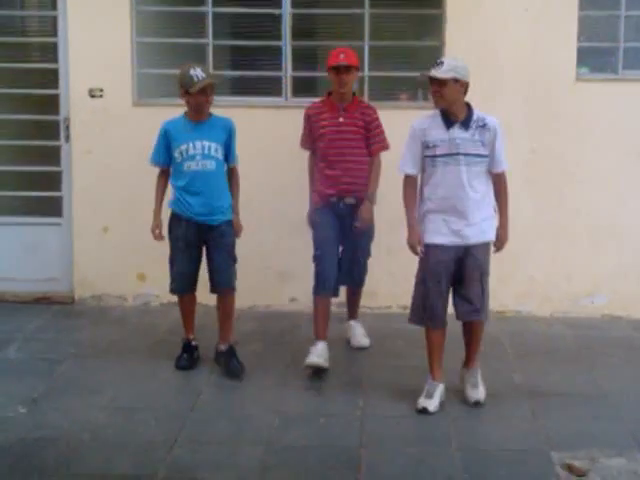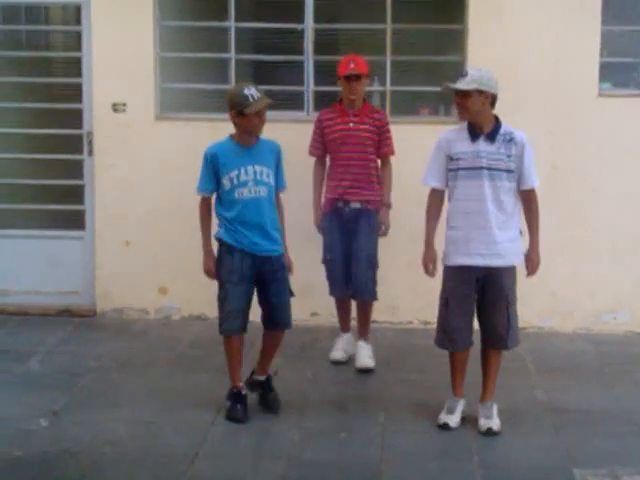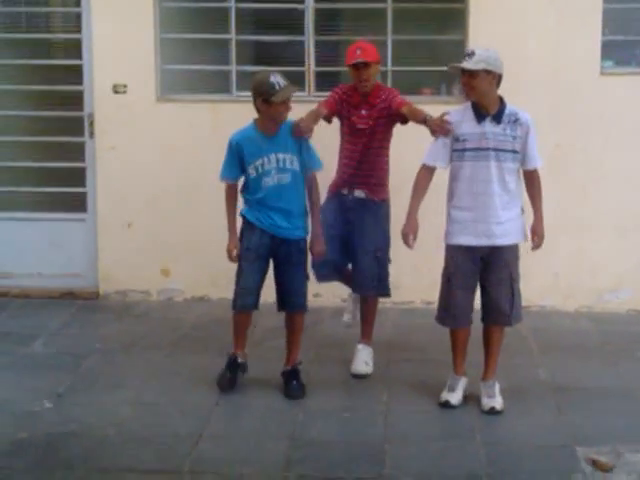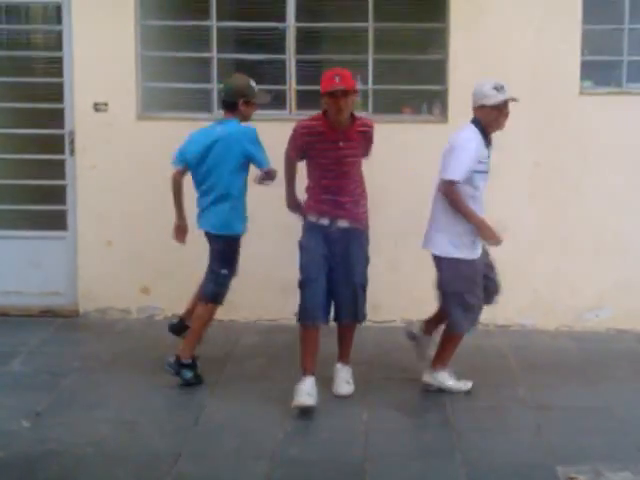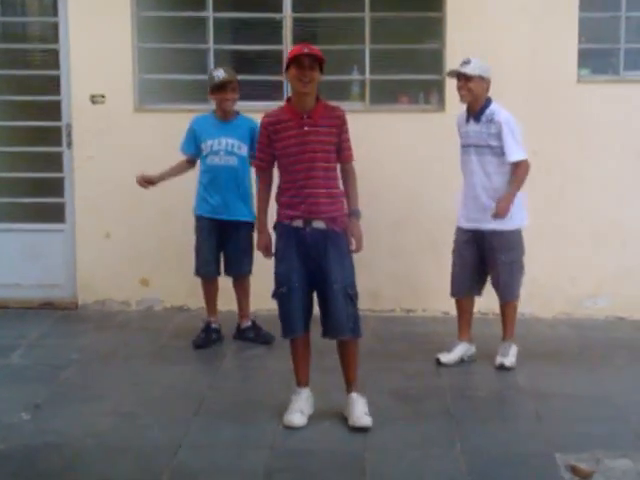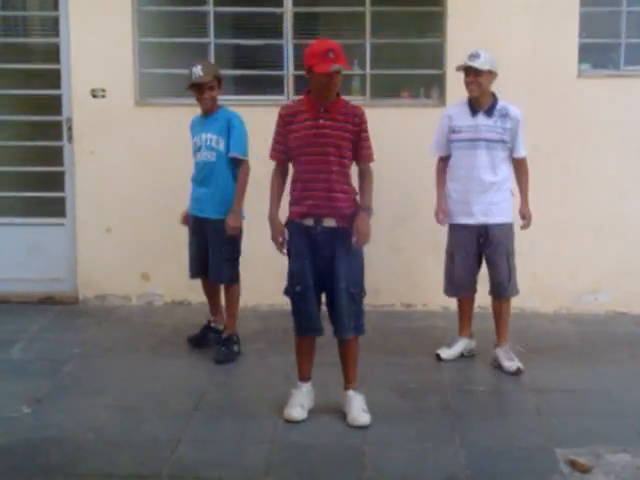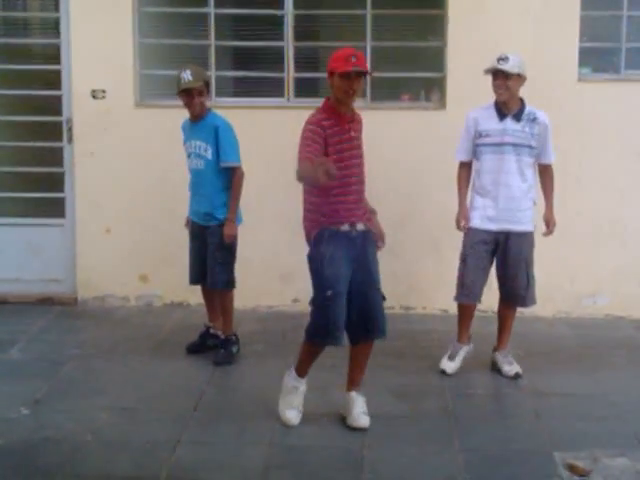
dt=0.7s
person 1, frame 1
left shoulder: (367, 113)
right shoulder: (314, 112)
left elbow: (375, 160)
right elbow: (312, 158)
left wrist: (369, 201)
right wrist: (312, 200)
left hip: (358, 202)
right hip: (326, 202)
left knee: (355, 268)
right knee: (325, 271)
left ankle: (353, 321)
right ankle: (320, 344)
person 1, frame 2
left shoulder: (378, 118)
right shoulder: (325, 118)
left elbow: (385, 164)
right elbow: (319, 164)
left wrist: (385, 205)
right wrist: (317, 206)
left hip: (367, 207)
right hip: (335, 207)
left knee: (364, 274)
right knee: (337, 273)
left ankle: (364, 341)
right ankle: (345, 333)
person 1, frame 3
left shoulder: (388, 97)
right shoulder: (342, 95)
left elbow: (409, 110)
right elbow: (319, 111)
left wrist: (429, 120)
right wrist: (306, 121)
left hip: (373, 197)
right hip: (340, 193)
left knee: (370, 270)
right knee: (324, 260)
left ankle: (365, 345)
right ankle: (356, 291)
person 1, frame 4
left shoulder: (365, 128)
right shoulder: (305, 129)
right elbow: (290, 162)
right wrist: (291, 198)
left hip: (353, 226)
right hip: (317, 225)
left knee: (351, 298)
right knee: (312, 299)
left ankle: (343, 365)
right ankle: (307, 380)
person 1, frame 5
left shoulder: (335, 117)
right shoulder: (271, 121)
left elbow: (346, 169)
right elbow: (263, 177)
left wrist: (354, 217)
right wrist: (261, 227)
left hip: (331, 226)
right hip: (291, 229)
left knee: (343, 310)
right knee: (294, 311)
left ankle: (353, 395)
right ankle: (303, 392)
person 1, frame 6
left shoulder: (355, 115)
right shoulder: (290, 114)
left elbow: (366, 170)
right elbow: (280, 167)
left wrist: (365, 212)
right wrist: (274, 213)
left hip: (344, 226)
right hip: (303, 225)
left knee: (348, 309)
right knee: (304, 307)
left ankle: (352, 392)
right ankle: (303, 387)
person 1, frame 7
left shoulder: (356, 120)
right shoulder: (317, 124)
right elbow: (304, 170)
left wrist: (371, 216)
right wrist: (314, 172)
left hip: (359, 231)
right hip: (328, 232)
left knee: (369, 315)
right knee: (329, 313)
left ankle: (353, 394)
right ankle: (296, 380)
person 2, frame 1
left shoulder: (489, 127)
right shoulder: (422, 128)
left elbow: (498, 177)
right elbow: (410, 180)
left wrist: (503, 222)
right wrist: (413, 227)
left hip: (477, 231)
right hip: (436, 231)
left knee: (475, 306)
right knee: (432, 307)
left ankle: (471, 369)
right ankle: (435, 381)
person 2, frame 2
left shoulder: (517, 142)
right shoulder: (448, 141)
left elbow: (528, 195)
right elbow: (436, 194)
left wrist: (534, 243)
right wrist: (428, 244)
left hip: (502, 253)
right hip: (459, 253)
left knee: (497, 329)
right knee: (456, 327)
left ankle: (487, 402)
right ankle: (456, 398)
person 2, frame 3
left shoulder: (521, 122)
right shoulder: (452, 121)
left elbow: (531, 173)
right elbow: (428, 168)
left wrist: (538, 218)
right wrist: (412, 214)
left hip: (504, 233)
right hip: (462, 232)
left knee: (499, 308)
right knee: (457, 305)
left ankle: (489, 380)
right ankle: (458, 376)
person 2, frame 4
left shoulder: (483, 141)
right shoulder: (466, 141)
right elbow: (449, 188)
right wrist: (481, 225)
left hip: (469, 239)
right hip: (454, 242)
left knee: (483, 287)
right knee: (464, 307)
left ankle: (425, 330)
right ankle: (437, 370)
person 2, frame 5
left shoulder: (502, 118)
right shoulder: (462, 120)
left elbow: (521, 164)
left wrist: (508, 199)
left hip: (501, 219)
right hip: (468, 218)
left knee: (506, 281)
right knee: (462, 281)
left ankle: (508, 344)
right ankle: (465, 343)
person 2, frame 6
left shoulder: (511, 115)
right shoulder: (451, 115)
left elbow: (519, 161)
right elbow: (443, 160)
left wrist: (525, 202)
right wrist: (440, 199)
left hip: (498, 212)
right hip: (461, 212)
left knee: (503, 279)
right knee: (461, 277)
left ankle: (502, 347)
right ankle: (465, 338)
person 2, frame 7
left shoulder: (539, 121)
right shoulder: (476, 118)
left elbow: (545, 167)
right elbow: (465, 164)
left wrist: (549, 208)
right wrist: (462, 205)
left hip: (520, 221)
right hip: (481, 218)
left knee: (514, 289)
right knee: (468, 284)
left ankle: (501, 351)
right ankle: (461, 342)
person 3, frame 1
left shoulder: (225, 126)
right shoulder: (170, 129)
right elbow: (163, 173)
left wrist: (236, 213)
right wrist: (157, 214)
left hip: (220, 219)
right hip: (183, 219)
left knee: (225, 284)
right knee: (184, 284)
left ankle: (225, 348)
right ankle: (190, 342)
person 3, frame 2
left shoulder: (273, 150)
right shoulder: (216, 154)
left elbow: (276, 200)
right elbow: (206, 202)
left wrist: (285, 248)
right wrist: (207, 251)
left hip: (271, 250)
right hip: (234, 251)
left knee: (279, 320)
right knee: (233, 322)
left ankle: (260, 377)
right ankle: (236, 390)
person 3, frame 3
left shoulder: (297, 134)
right shoulder: (240, 141)
left elbow: (311, 182)
right elbow: (231, 188)
left wrist: (317, 231)
right wrist: (232, 236)
left hip: (293, 232)
right hip: (256, 229)
left knee: (296, 303)
right knee: (244, 298)
left ankle: (291, 368)
right ankle: (237, 359)
person 3, frame 4
left shoulder: (198, 135)
right shoulder: (246, 133)
left elbow: (177, 176)
right elbow: (268, 175)
left wrist: (180, 218)
right wrist: (269, 176)
left hip: (211, 219)
right hip: (228, 224)
left knee: (217, 277)
right knee: (213, 291)
left ankle: (188, 320)
right ankle: (183, 359)
person 3, frame 5
left shoulder: (251, 127)
right shoulder: (198, 125)
right elbow: (189, 161)
right wrist: (158, 178)
left hip: (240, 212)
right hip: (207, 211)
left knee: (241, 270)
right knee: (207, 270)
left ankle: (245, 324)
right ankle: (212, 324)
person 3, frame 6
left shoulder: (231, 120)
right shoulder: (195, 123)
left elbow: (243, 166)
left wrist: (235, 211)
right wrist: (190, 206)
left hip: (223, 213)
right hip: (199, 212)
left knee: (227, 274)
right knee: (202, 271)
left ankle: (231, 335)
right ankle: (215, 323)
person 3, frame 7
left shoulder: (219, 126)
right shoulder: (186, 127)
left elbow: (237, 173)
left wrist: (231, 219)
left hip: (219, 219)
right hip: (198, 217)
left knee: (221, 279)
right knee: (202, 278)
left ankle: (229, 337)
right ankle: (213, 330)
